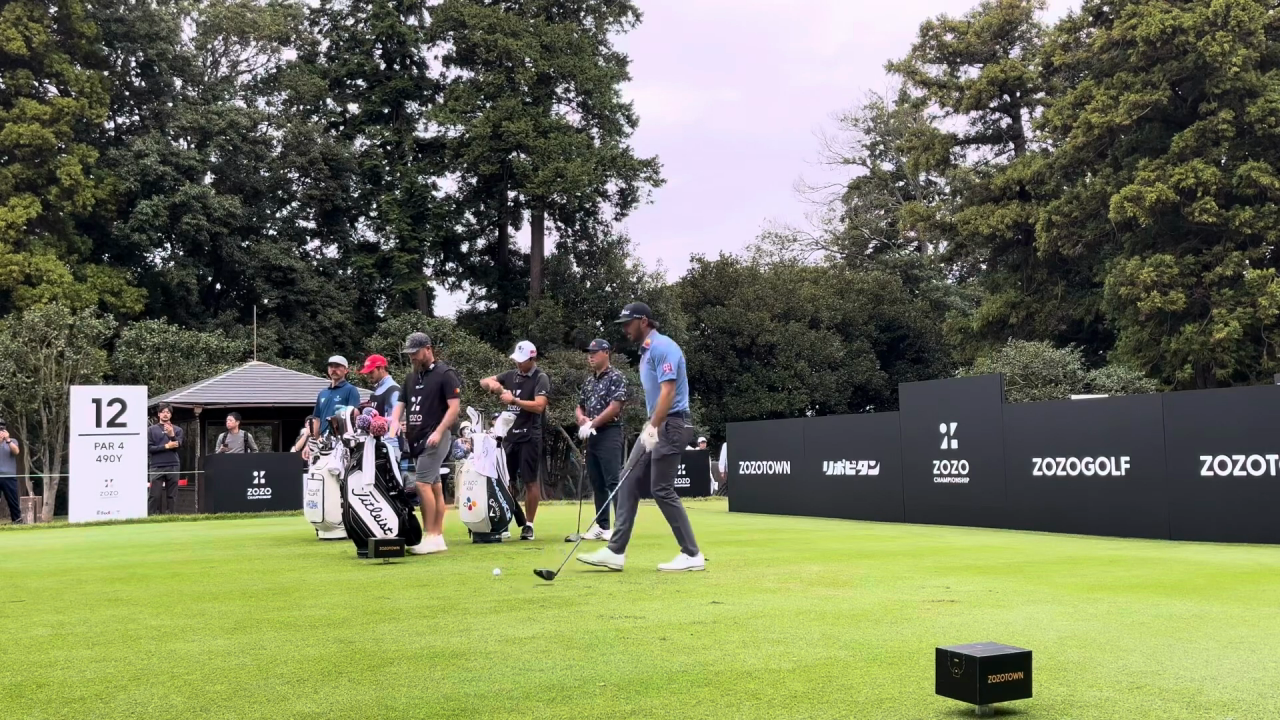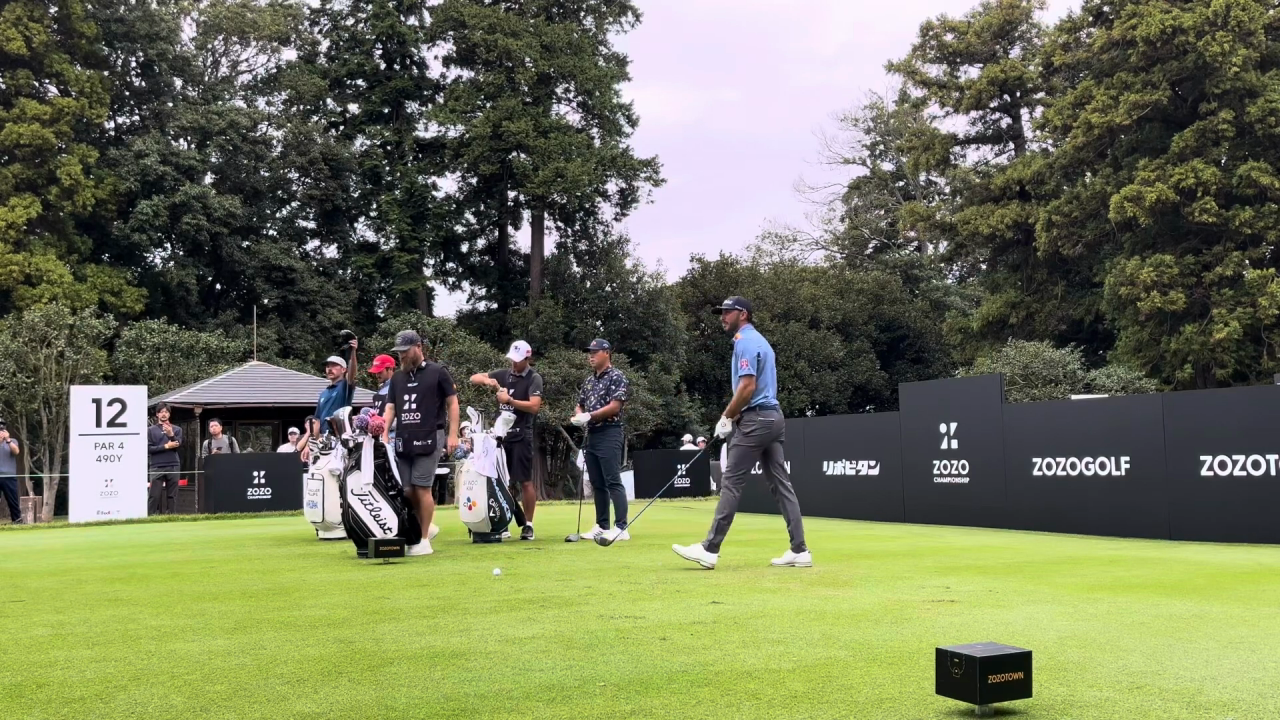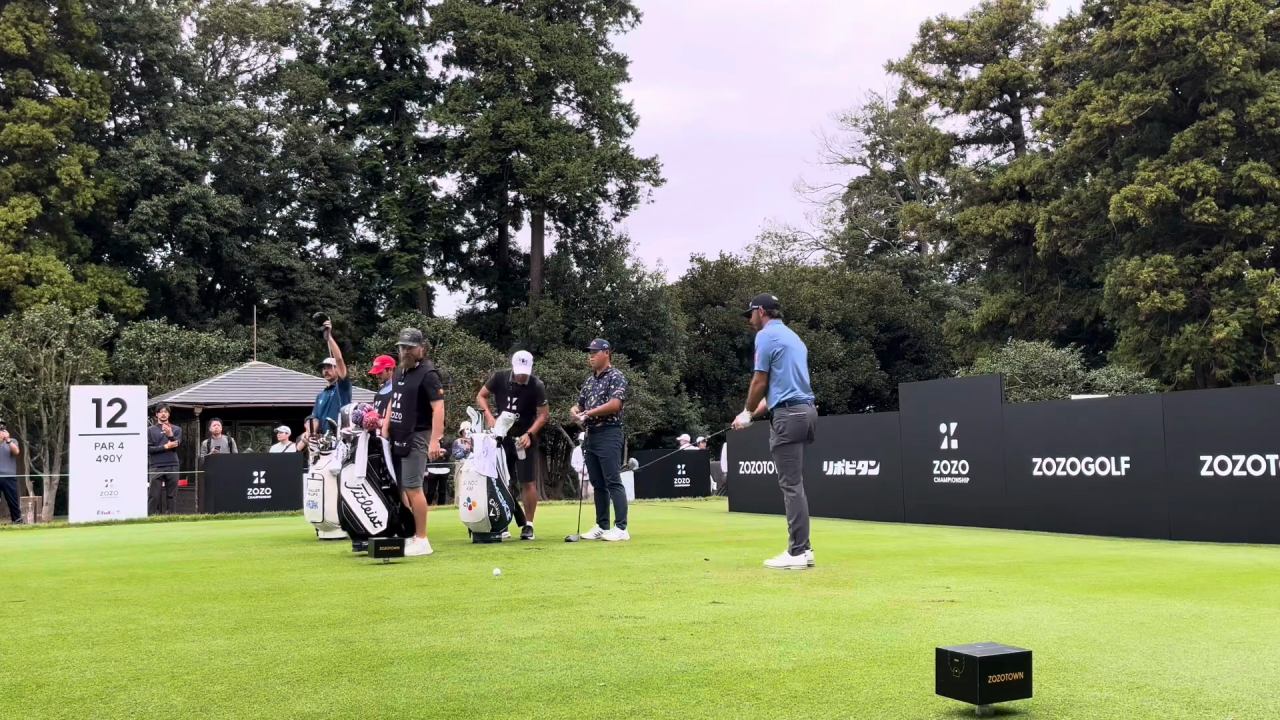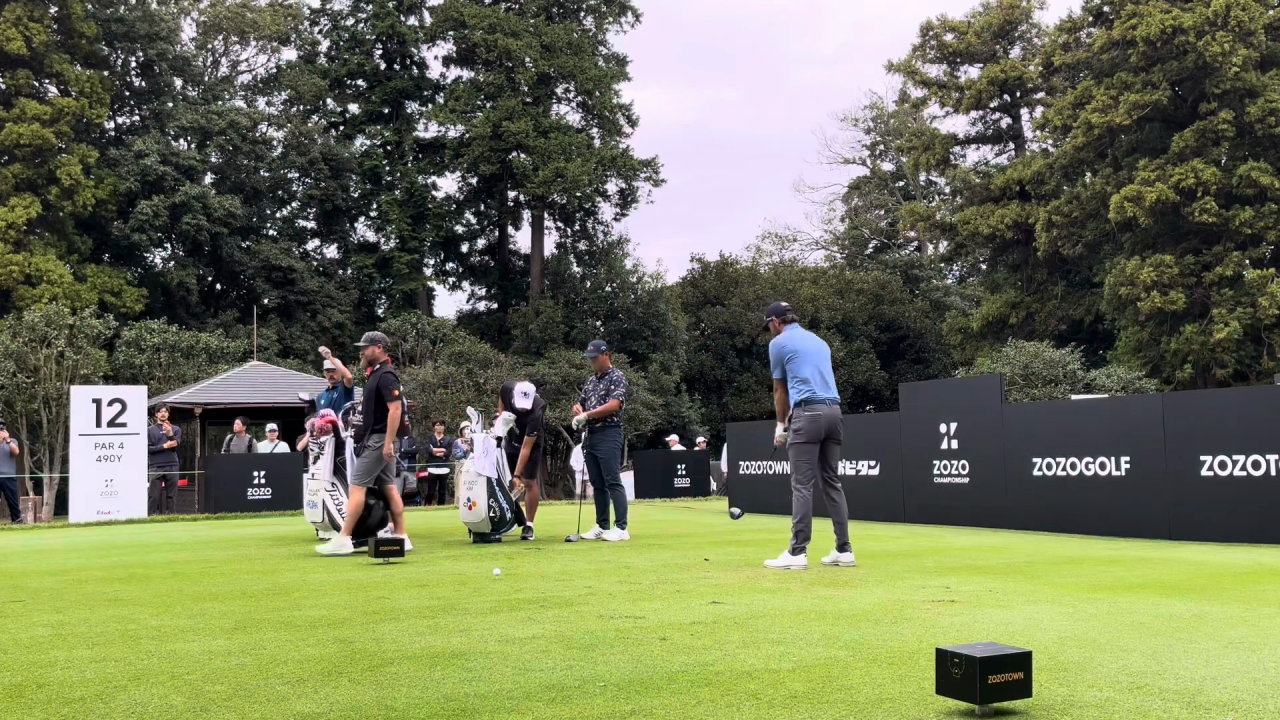
dt=0.7s
person 1, frame 1
left shoulder: (663, 348)
right shoulder: (646, 351)
left elbow: (669, 391)
left wrist: (653, 426)
right wrist: (650, 428)
left hip: (672, 426)
right hip: (656, 427)
left knee: (662, 491)
right knee: (629, 484)
left ankle: (692, 555)
right ankle: (615, 551)
person 1, frame 2
left shoulder: (746, 341)
right shoulder: (757, 340)
left elbow: (748, 386)
left wrist: (725, 418)
right wrist: (734, 418)
left hip: (757, 419)
right hip: (772, 417)
left knee: (731, 482)
right knee: (780, 484)
left ankle: (709, 549)
right ankle: (799, 550)
person 1, frame 3
left shoulder: (766, 335)
right shoulder: (793, 337)
left elbow: (760, 382)
left wrist: (746, 413)
right wrist: (754, 413)
left hip: (788, 414)
right hip: (806, 411)
left knee: (790, 485)
right knee: (795, 483)
left ankle: (796, 553)
right ankle: (803, 547)
person 1, frame 4
left shoulder: (779, 343)
right shoulder: (819, 341)
left elbow: (780, 391)
left wrist: (781, 427)
right wrist: (787, 420)
left hip: (809, 414)
right hip: (833, 411)
left knee: (802, 485)
right knee: (832, 482)
left ankle: (797, 552)
right ankle: (844, 550)
person 2, frame 1
left shoulder: (445, 374)
right shoulder: (411, 378)
left elbow: (454, 407)
right elbow: (400, 405)
left wrist: (439, 432)
right wrist: (394, 425)
left hip: (436, 438)
right hip: (416, 438)
left knee: (423, 484)
right knee: (434, 487)
left ankle: (429, 537)
right ankle: (437, 537)
person 2, frame 2
left shoulder: (437, 372)
right shoulder: (397, 378)
left elbow: (453, 403)
right elbow: (390, 408)
left wrist: (453, 434)
right wrist: (383, 434)
left hip: (428, 438)
right hip: (403, 440)
left knee: (422, 488)
right knee: (406, 489)
left ankle: (423, 540)
right ankle: (425, 526)
person 2, frame 3
left shoulder: (428, 374)
right shoulder: (399, 373)
left elbow: (438, 408)
left wrist: (435, 440)
right wrist: (385, 426)
left hip: (416, 438)
right hip: (397, 438)
left knee: (413, 488)
right knee: (398, 487)
left ankle: (421, 540)
person 2, frame 4
left shoulder: (386, 375)
right shoulder: (376, 374)
left elbow: (395, 409)
left wrist: (389, 442)
left hip: (379, 439)
right hip: (374, 439)
left knee: (357, 486)
right knee: (388, 487)
left ankle: (344, 538)
right ankle: (401, 537)
person 3, frame 1
left shoulder: (616, 377)
right shoulder: (589, 381)
left elbow: (614, 407)
right elbow: (579, 407)
left wrist: (591, 424)
right wrist: (582, 419)
left hip: (609, 434)
right hip: (592, 436)
left knee: (613, 482)
right knee: (597, 484)
right ankle: (601, 526)
person 3, frame 2
left shoulder: (616, 377)
right shoulder: (589, 380)
left elbow: (615, 406)
right elbow: (579, 405)
left wrist: (589, 415)
right wrist: (579, 415)
left hip: (609, 434)
right hip: (592, 435)
left knee: (613, 482)
right knee: (597, 484)
left ankle: (621, 527)
right ankle: (602, 526)
person 3, frame 3
left shoulder: (616, 377)
right shoulder: (589, 381)
left elbow: (614, 404)
right elbow: (580, 404)
left wrist: (587, 413)
right wrist: (575, 410)
left hip: (609, 434)
right hip: (592, 435)
left knee: (613, 482)
right knee: (598, 484)
left ankle: (621, 528)
right ankle: (602, 526)
person 3, frame 4
left shoulder: (617, 378)
right shoulder: (591, 381)
left elbow: (613, 405)
right elbow: (581, 404)
left wrist: (586, 414)
right wrist: (577, 408)
left hip: (609, 435)
right hip: (591, 435)
left knee: (613, 482)
right knee: (597, 484)
left ankle: (621, 528)
right ankle: (602, 526)
person 4, frame 1
left shoulder: (540, 378)
right shoulder: (511, 375)
left elbow: (539, 406)
right elbow: (483, 382)
left wrist: (514, 400)
right wrist: (492, 383)
left hip: (529, 437)
right hip: (509, 435)
left knee: (530, 482)
left ankle: (529, 525)
person 4, frame 2
left shoulder: (534, 378)
right shoulder: (503, 374)
left elbow: (534, 406)
right elbow: (474, 378)
left wrist: (510, 400)
right wrist: (486, 380)
left hip: (521, 436)
left knee: (525, 481)
left ankle: (528, 525)
person 4, frame 3
left shoulder: (536, 385)
right shoulder: (499, 377)
left elbow: (543, 415)
right elbow: (481, 396)
left wrist: (528, 435)
right wrist: (489, 416)
left hip: (525, 439)
right hip: (502, 439)
left knee: (527, 482)
left ankle: (528, 525)
person 4, frame 4
left shoulder: (535, 413)
right shoulder: (507, 388)
left elbow: (526, 448)
left wrist: (517, 475)
left hip: (530, 444)
right hip: (510, 440)
left knee: (530, 482)
left ankle: (529, 525)
